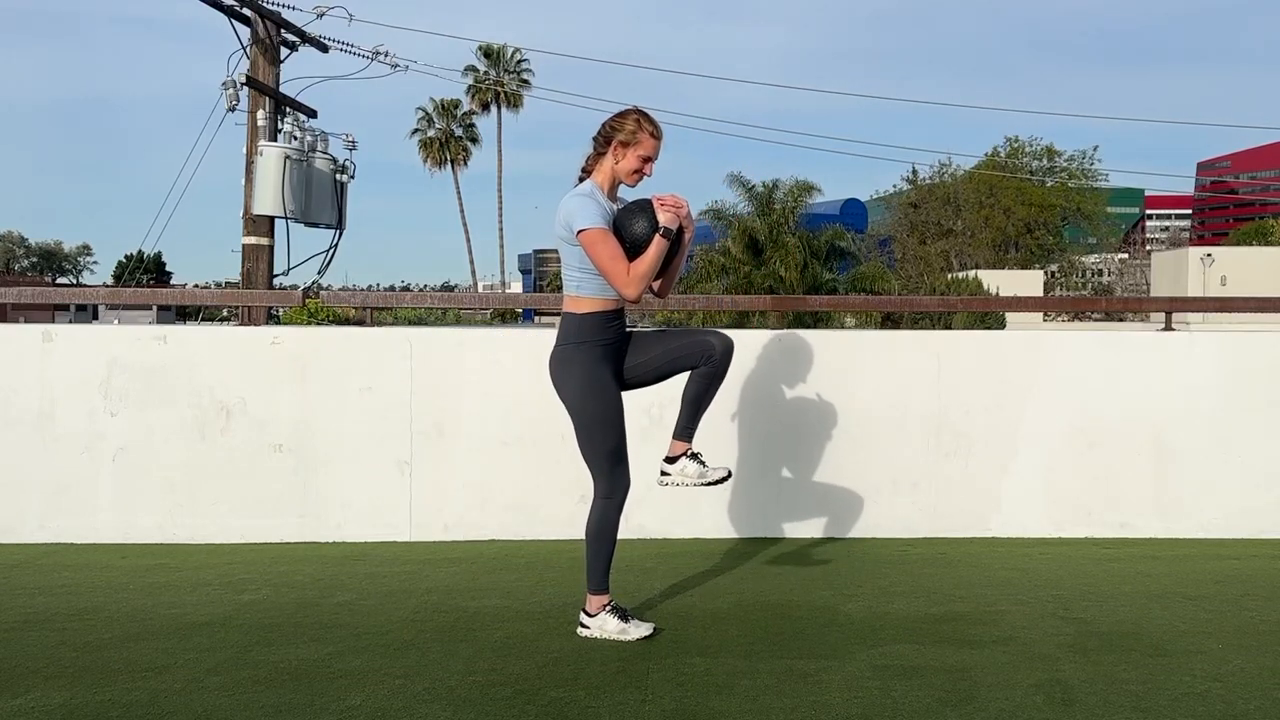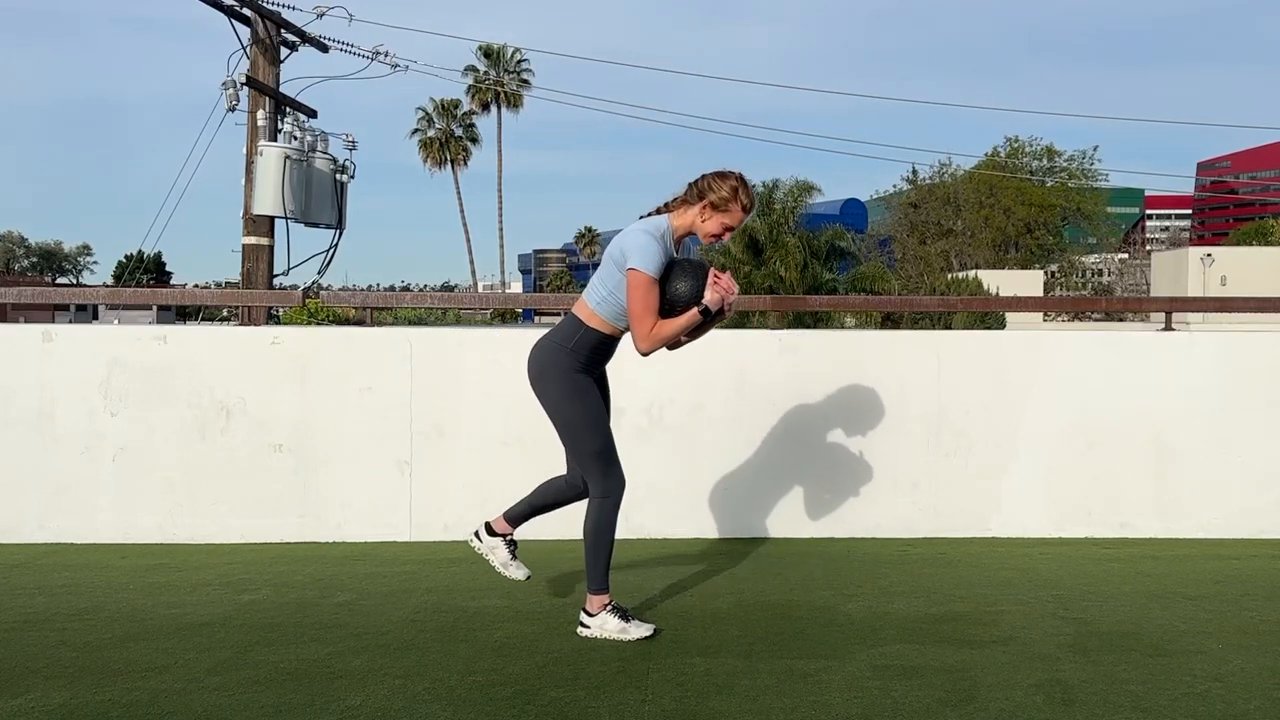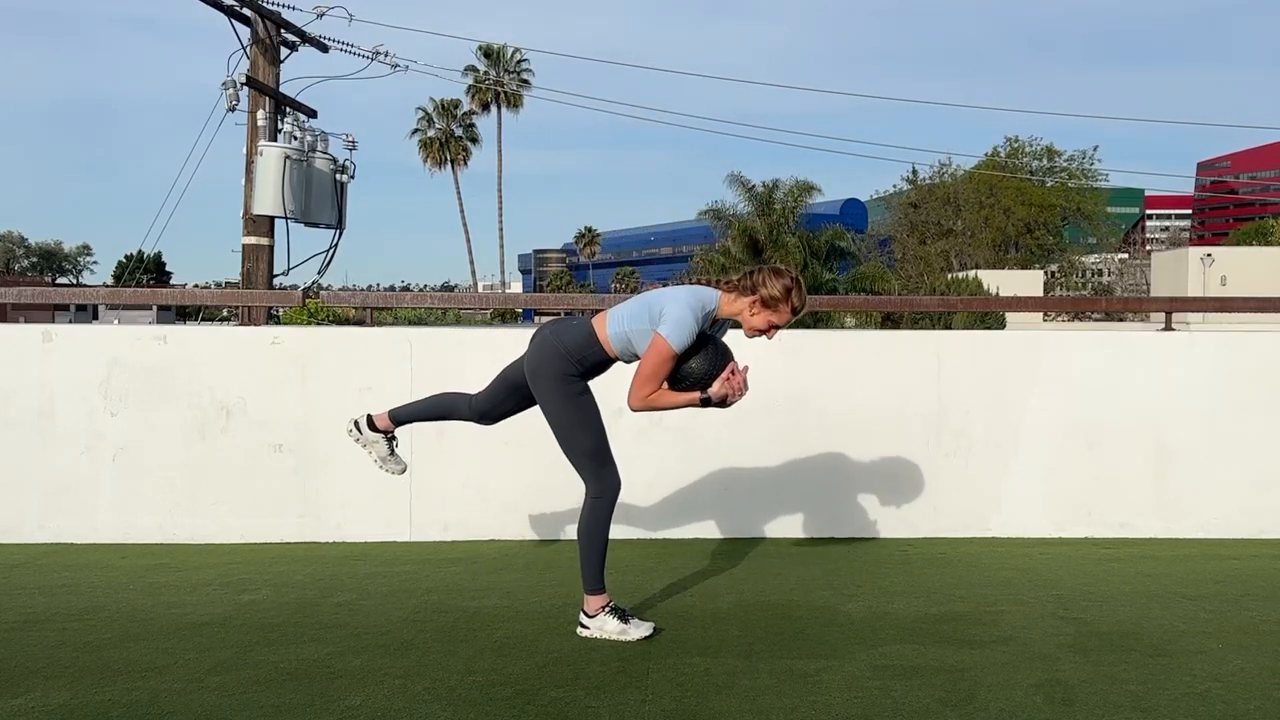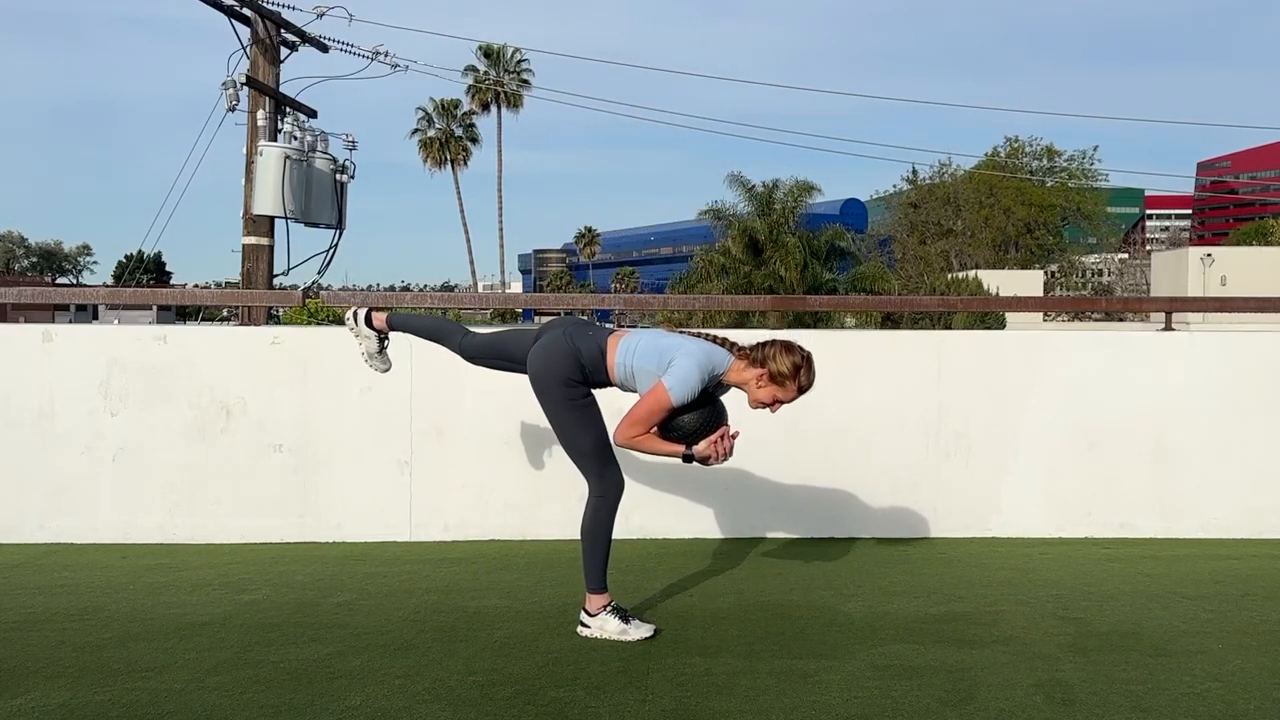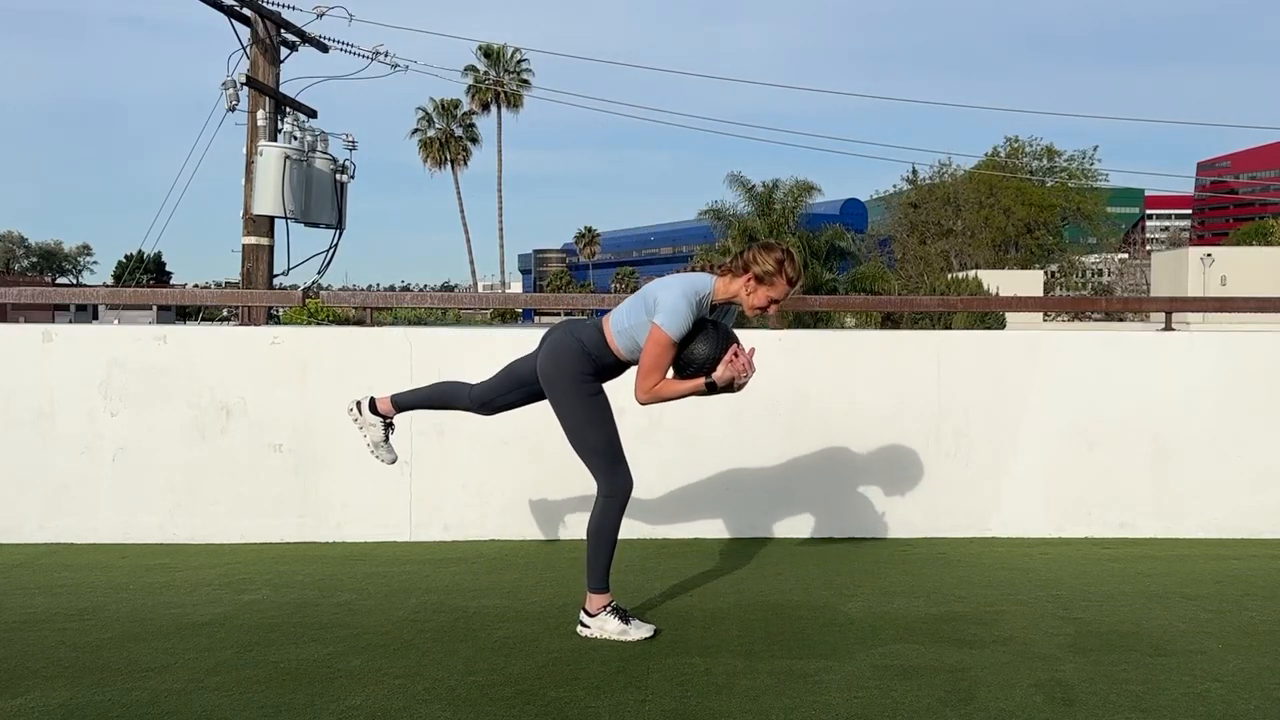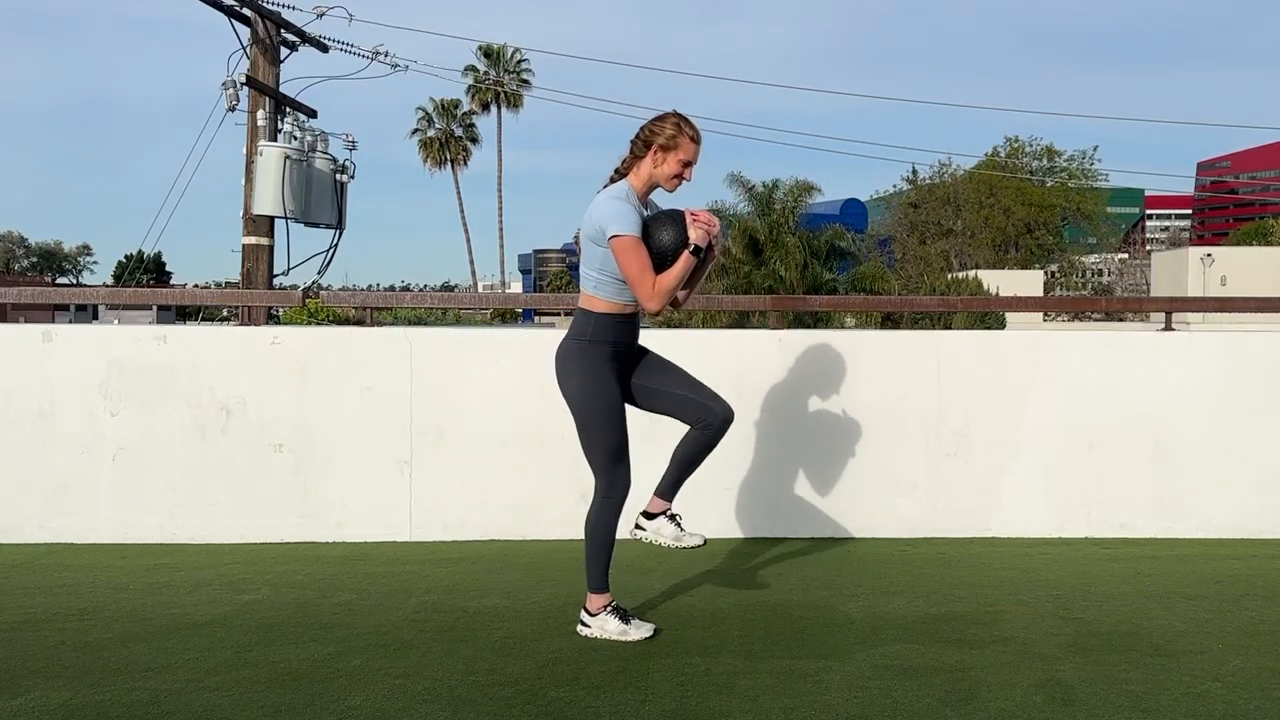
dt=0.5s
person 1, frame 1
left shoulder: (618, 204)
right shoulder: (582, 205)
left elbow: (659, 288)
right elbow: (631, 286)
left wrist: (681, 236)
right wrist: (663, 231)
left hip: (618, 344)
right hip: (582, 354)
left knee: (715, 347)
right knee: (613, 484)
left ankle: (678, 456)
right ankle: (596, 612)
person 1, frame 2
left shoulder: (680, 245)
right shoulder: (647, 241)
left elbow: (674, 338)
right elbow: (647, 340)
left wrist: (717, 310)
right wrist: (705, 305)
left hip: (586, 363)
right hip: (563, 364)
left knee: (585, 479)
right knee: (606, 483)
left ankle: (496, 531)
right ankle: (596, 611)
person 1, frame 3
left shoulder: (716, 314)
right shoulder: (689, 315)
right elbow: (641, 398)
left wrist: (720, 391)
right wrist: (709, 397)
left hip: (557, 344)
right hip: (559, 364)
left knee: (482, 409)
right knee: (603, 483)
left ankle: (379, 426)
right ankle: (594, 612)
person 1, frame 4
left shoulder: (722, 365)
right shoulder: (694, 373)
left elbow: (669, 418)
right elbow: (627, 434)
left wrist: (705, 444)
right wrist: (692, 452)
left hip: (567, 338)
right hip: (560, 366)
left knee: (470, 345)
right knee: (606, 485)
left ankle: (375, 322)
right ankle: (596, 611)
person 1, frame 5
left shoulder: (714, 299)
right shoulder: (683, 298)
right elbow: (647, 391)
left wrist: (726, 377)
right wrist: (713, 380)
left hip: (568, 348)
right hip: (573, 368)
left knee: (482, 399)
right knee: (616, 485)
left ankle: (379, 408)
right ankle: (596, 612)
person 1, frame 6
left shoulder: (648, 205)
right shoulder: (615, 207)
left elbow: (677, 297)
right elbow: (653, 299)
left wrist: (704, 250)
right wrist: (696, 247)
left hip: (625, 350)
right hip: (590, 354)
left knee: (716, 415)
right knee: (613, 480)
left ankle: (656, 513)
right ankle: (596, 610)
